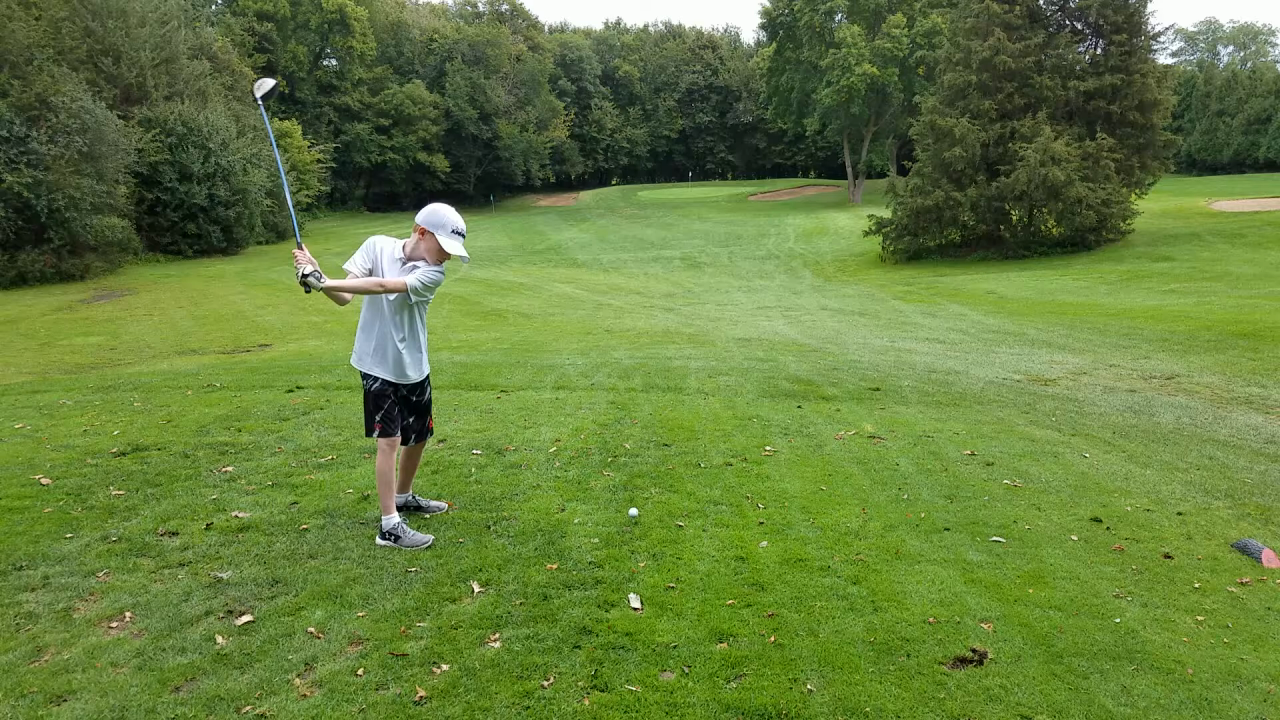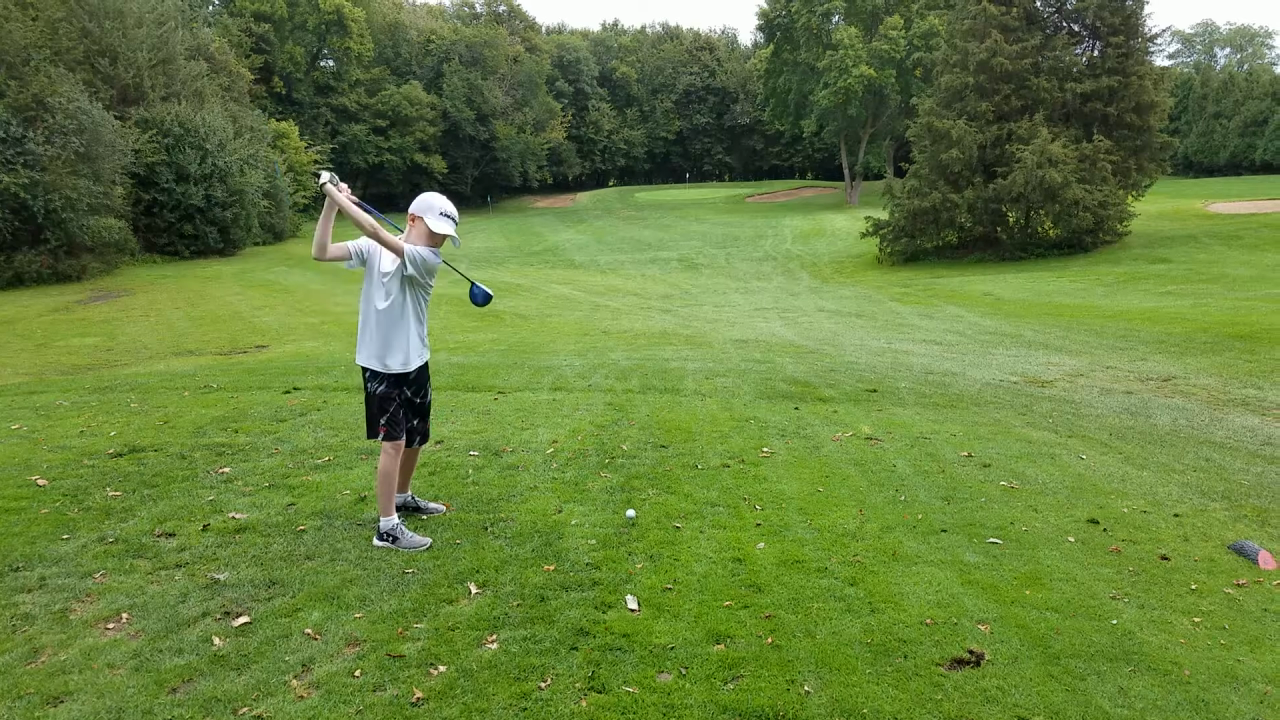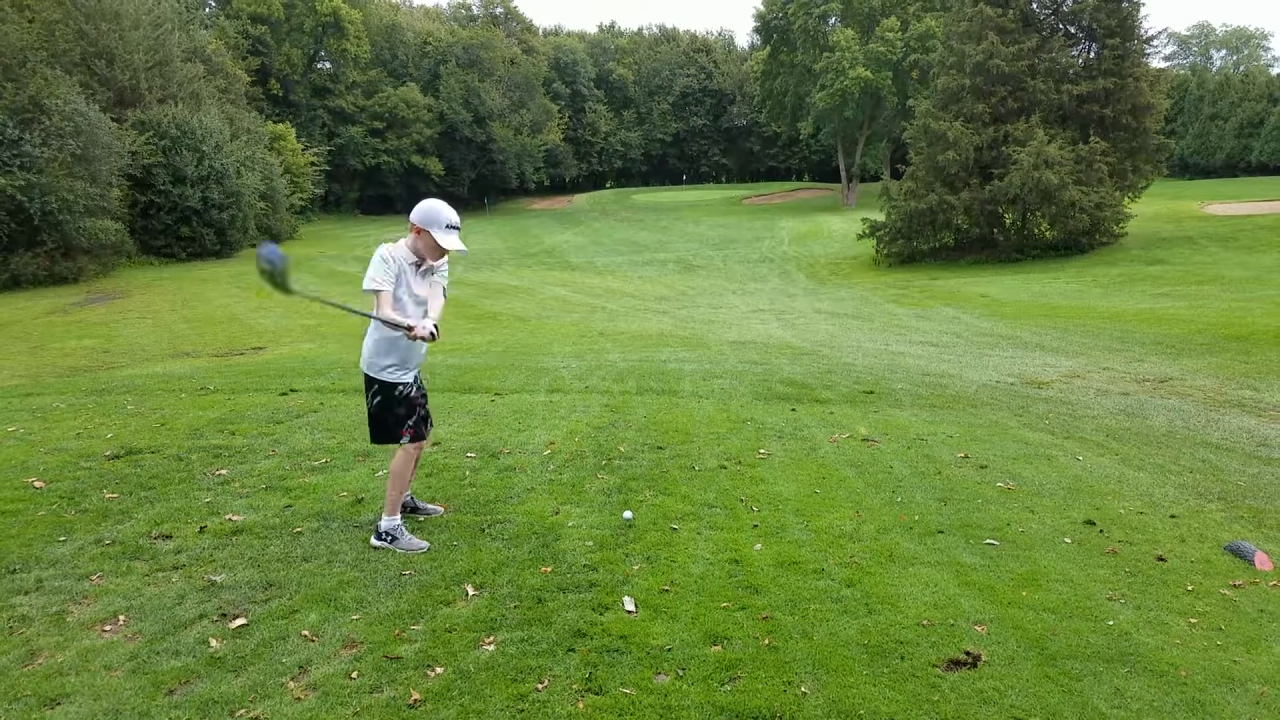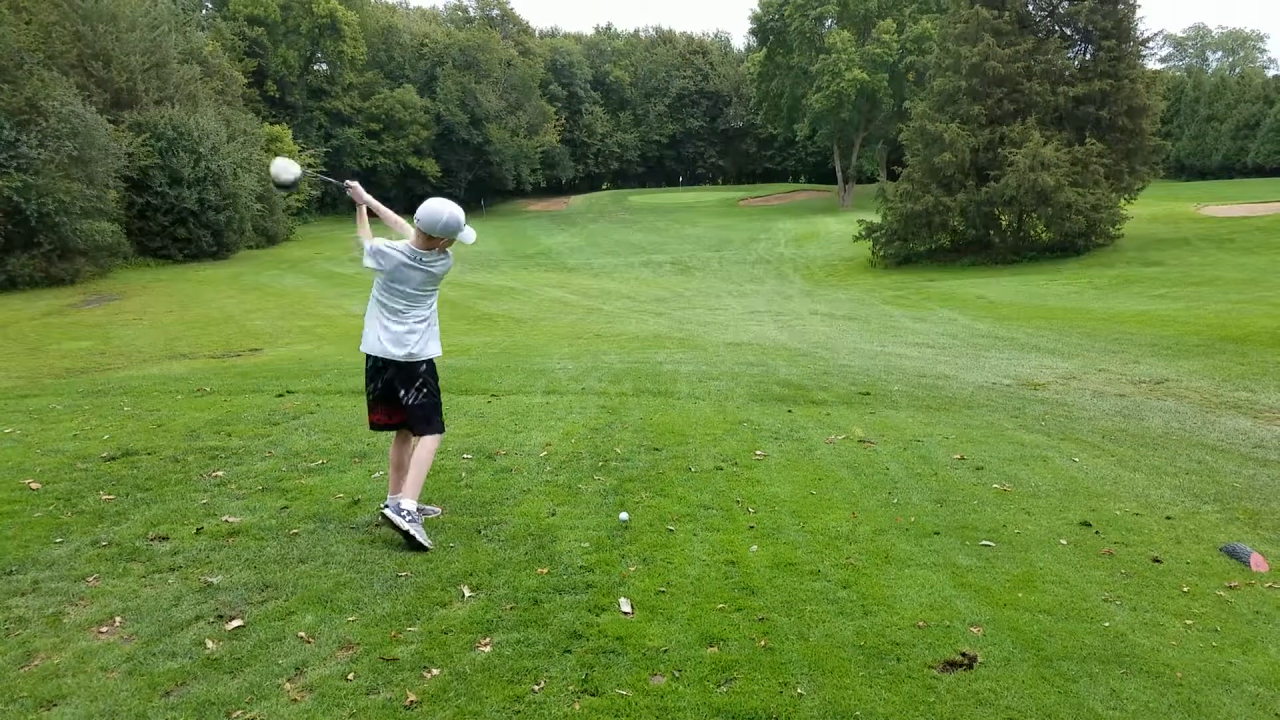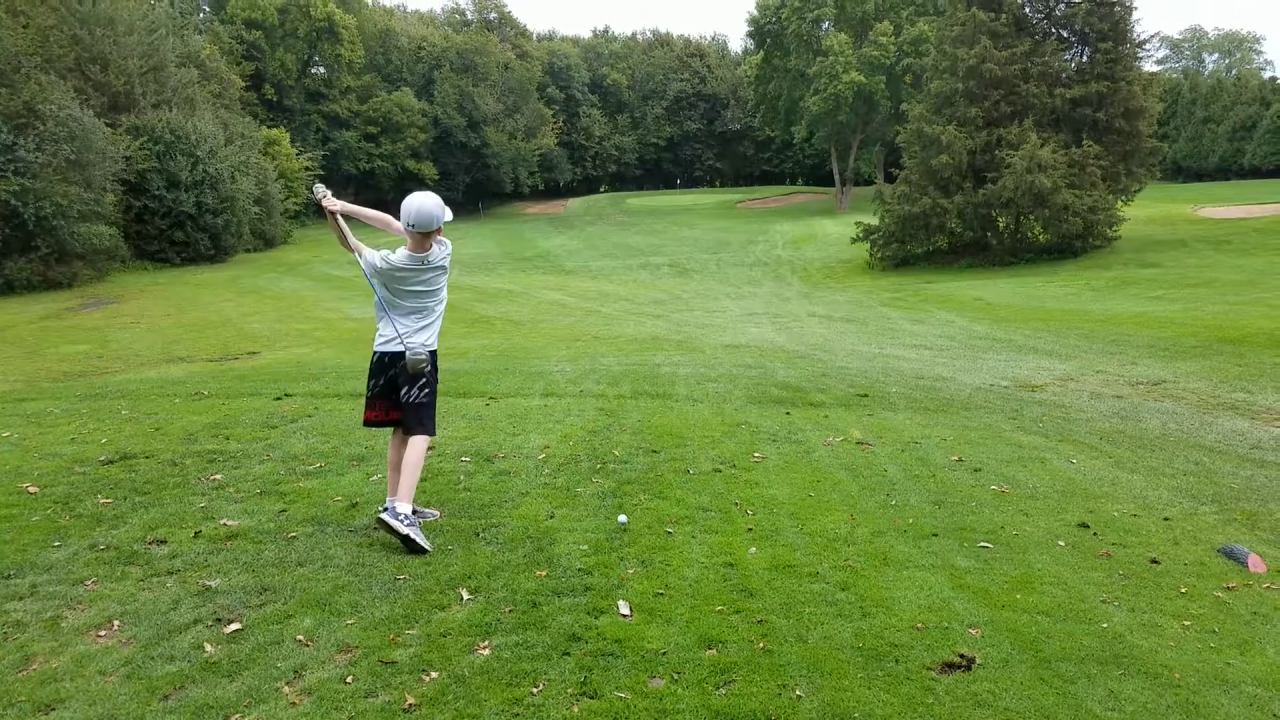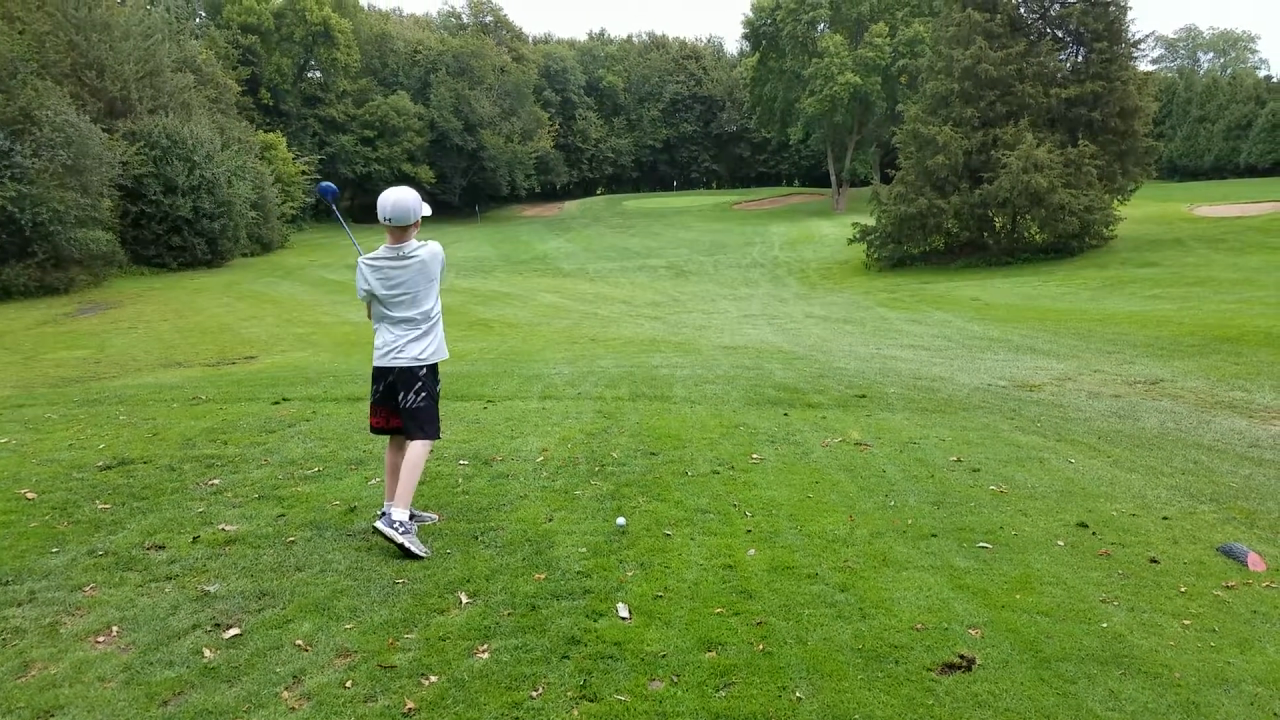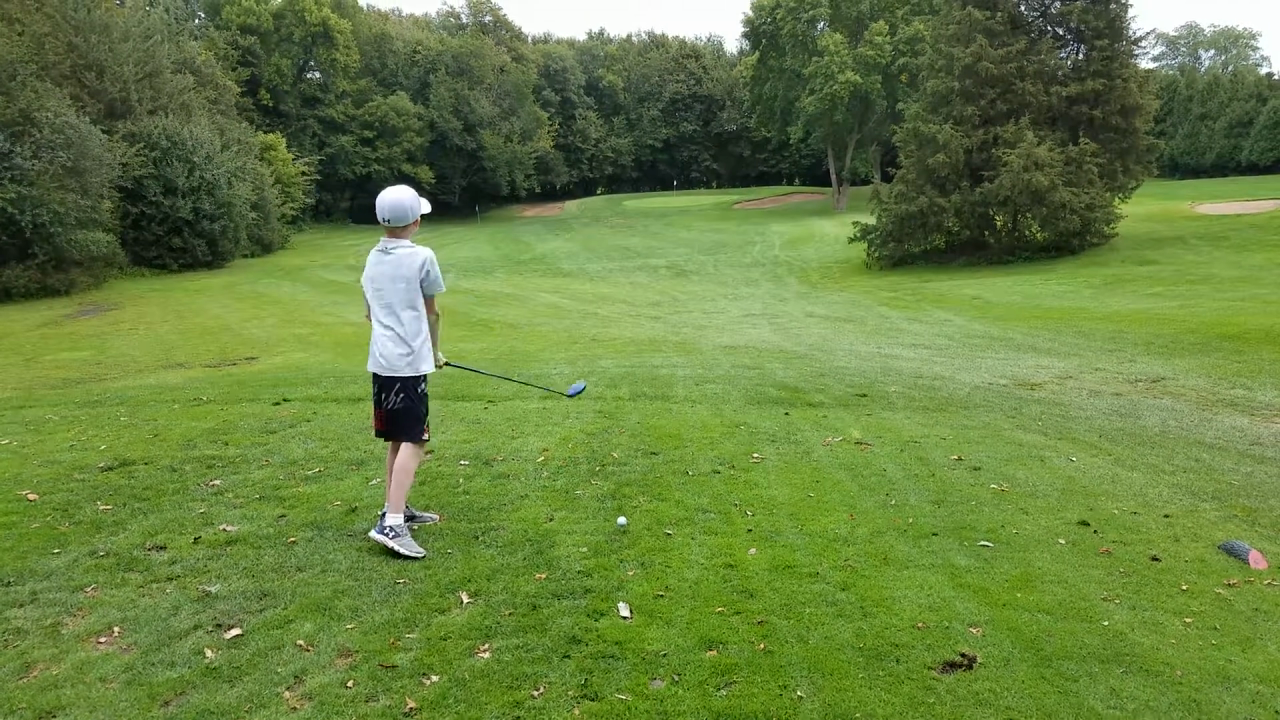
dt=0.4s
person 1, frame 1
left shoulder: (432, 275)
right shoulder: (377, 246)
left elbow: (381, 285)
right elbow: (343, 296)
left wrist: (323, 281)
right wrist: (316, 275)
left hip: (413, 367)
right hip: (377, 366)
left knee: (419, 436)
right knee: (390, 439)
left ankle: (403, 497)
right ankle: (390, 526)
person 1, frame 2
left shoulder: (428, 261)
right shoulder: (372, 249)
left elbow: (375, 231)
right elbow: (321, 253)
left wrist: (338, 197)
right wrist: (330, 203)
left hip: (413, 364)
right hip: (378, 364)
left knee: (415, 439)
right knee: (394, 442)
left ankle: (402, 497)
right ankle: (387, 526)
person 1, frame 3
left shoulder: (438, 266)
right shoulder: (388, 258)
left elbow: (435, 303)
right elbow: (381, 309)
left wrist: (428, 323)
right wrist: (407, 322)
left hip: (404, 366)
right hip: (389, 369)
left knee: (414, 433)
right knee: (409, 440)
left ankle: (399, 498)
right ankle: (388, 528)
person 1, frame 4
left shoulder: (383, 252)
right shoulder: (441, 262)
left elbow: (364, 233)
right elbow: (411, 234)
left wrist: (361, 201)
right wrist: (370, 200)
left hip: (377, 354)
right hip: (415, 358)
left knee: (404, 430)
right knee: (429, 433)
left ankle: (397, 500)
right ankle: (406, 508)
person 1, frame 5
left shoulder: (386, 265)
right shoulder: (443, 251)
left elbow: (351, 245)
right elbow: (391, 224)
left wrist: (336, 213)
right wrist: (344, 207)
left hip: (385, 352)
right hip: (420, 354)
left knee: (400, 429)
right knee: (420, 432)
left ankle: (395, 503)
right ankle: (400, 510)
person 1, frame 6
left shoulder: (367, 266)
right shoulder: (433, 253)
left elbow: (371, 314)
left hip: (384, 360)
right hip: (421, 360)
left knee: (398, 435)
right knee: (421, 438)
left ankle: (394, 507)
right ankle: (397, 519)
person 1, frame 7
left shoulder: (373, 258)
right shoulder: (422, 257)
right elbow: (431, 312)
right wrist: (433, 351)
left hip: (382, 360)
right hip: (408, 363)
left knee: (398, 438)
right knee: (412, 441)
left ankle: (395, 508)
right ankle: (391, 525)
